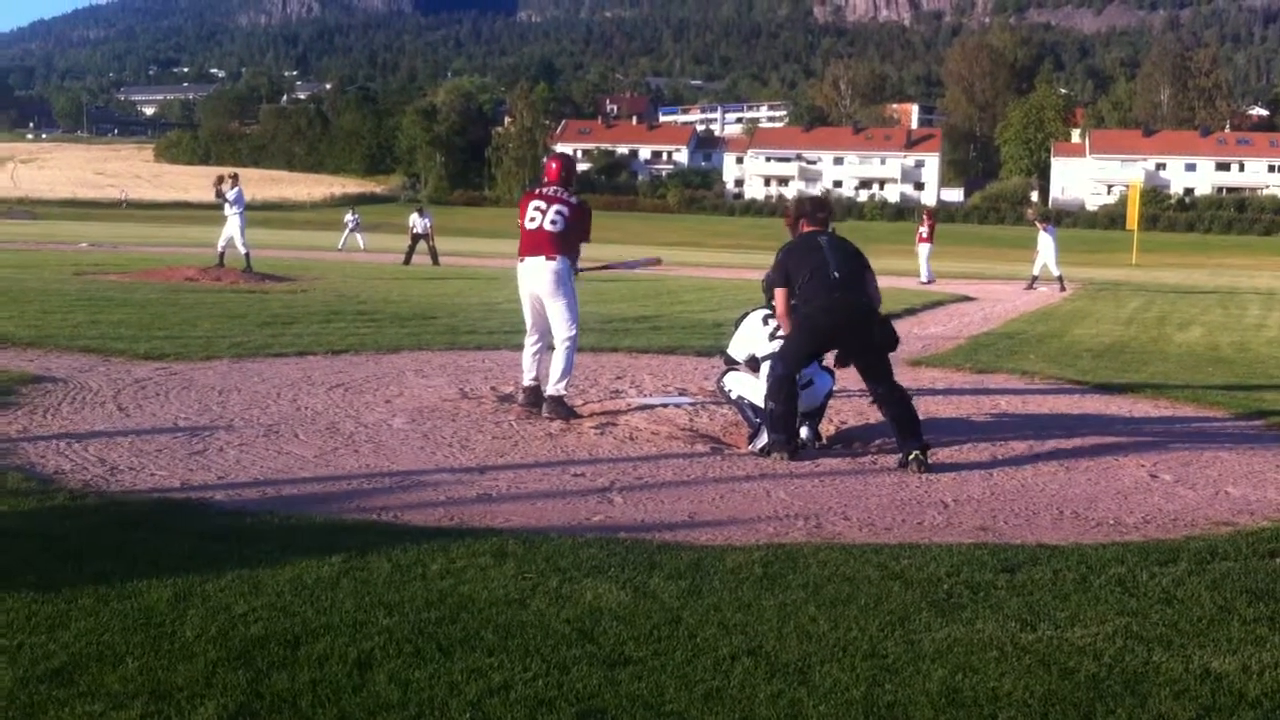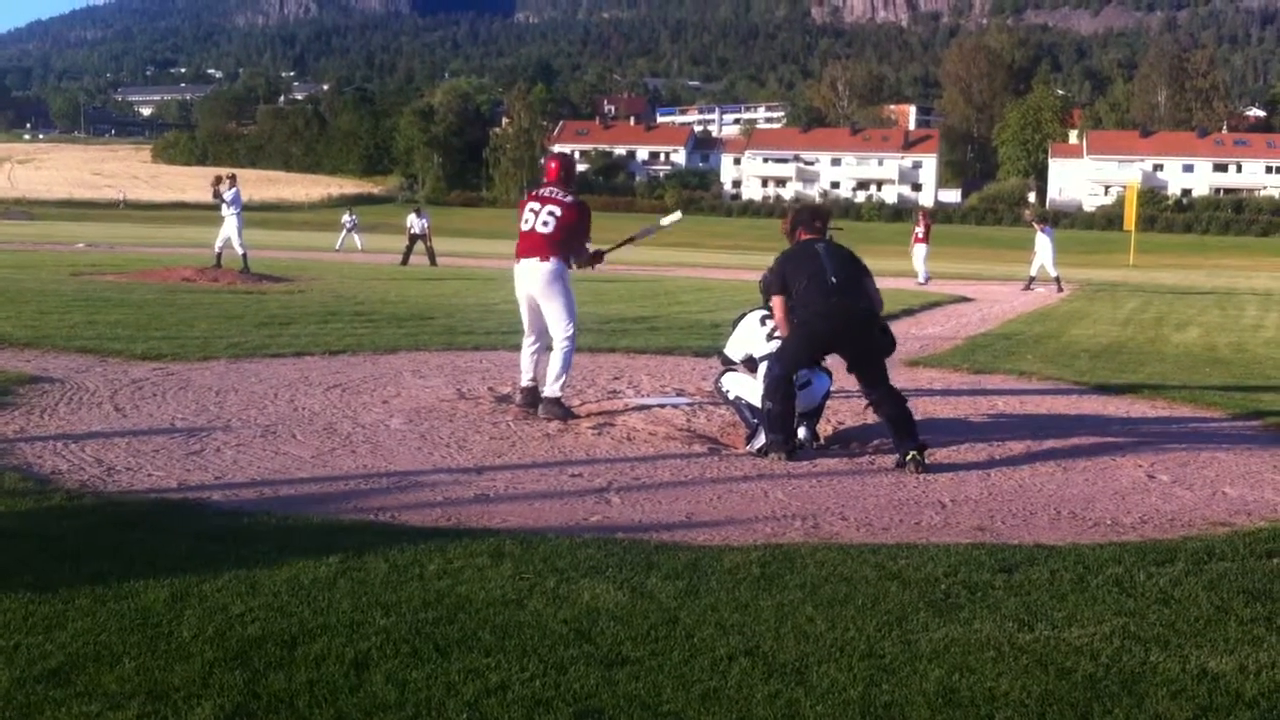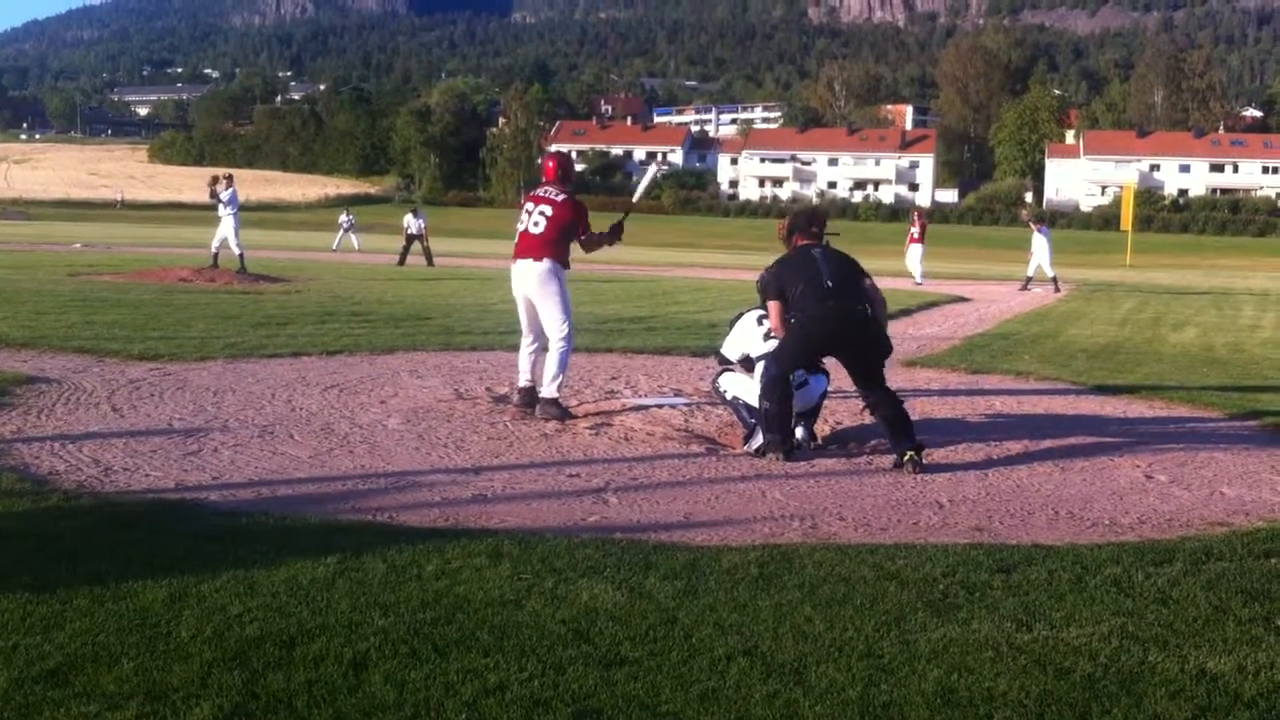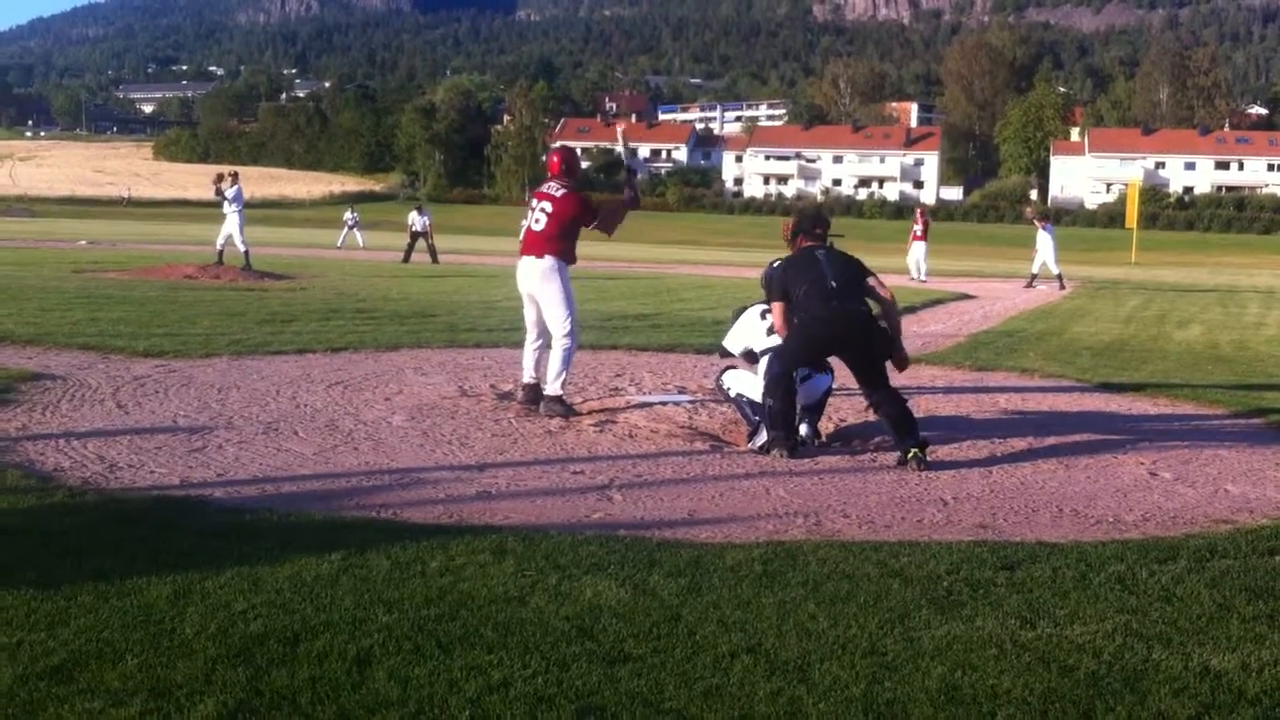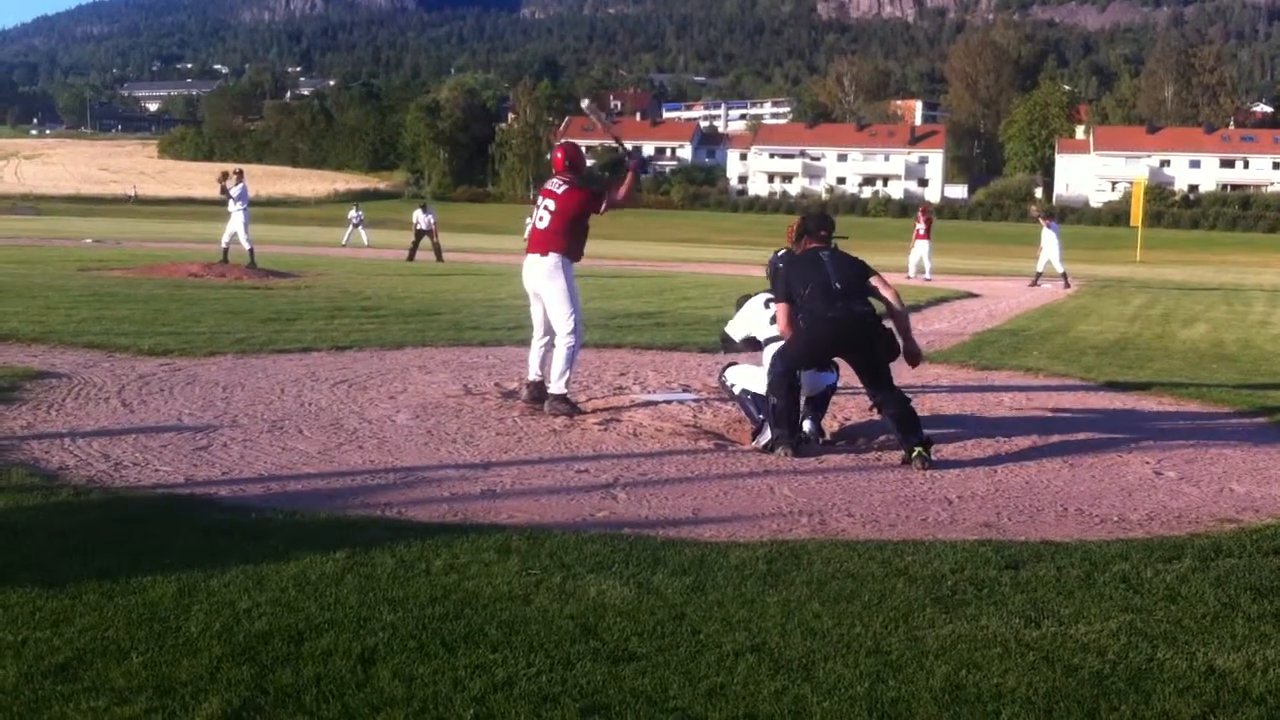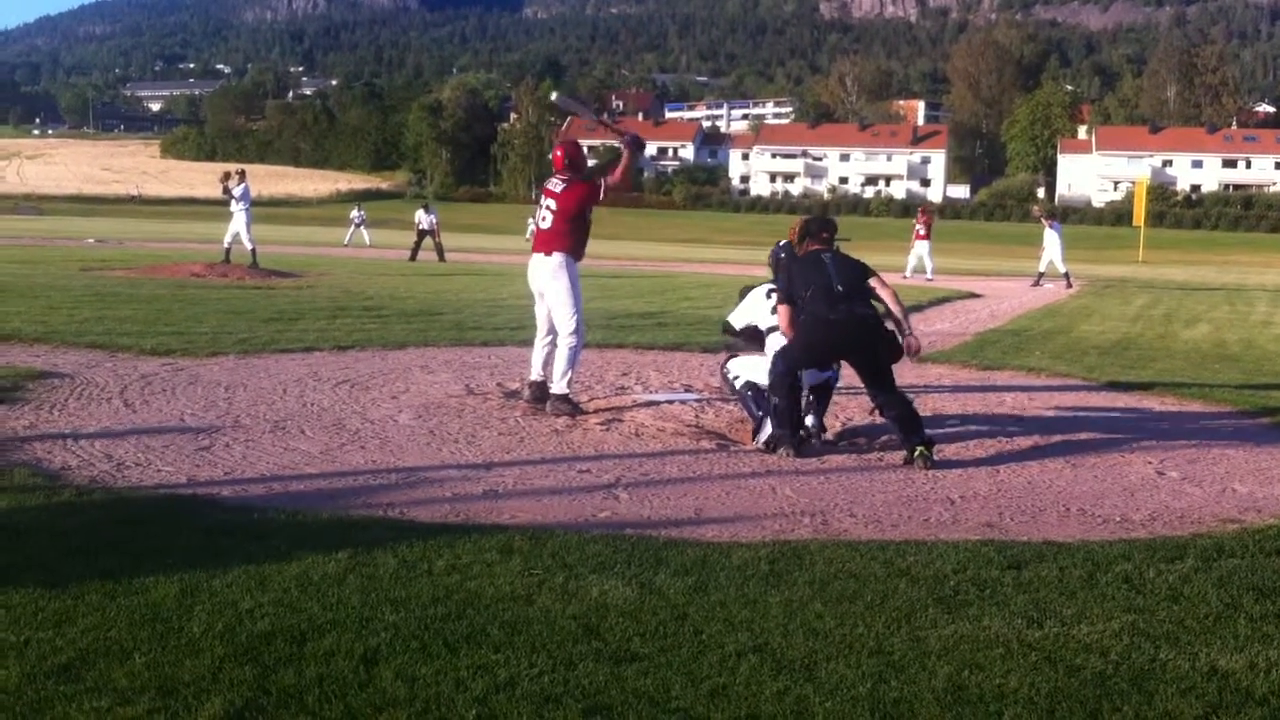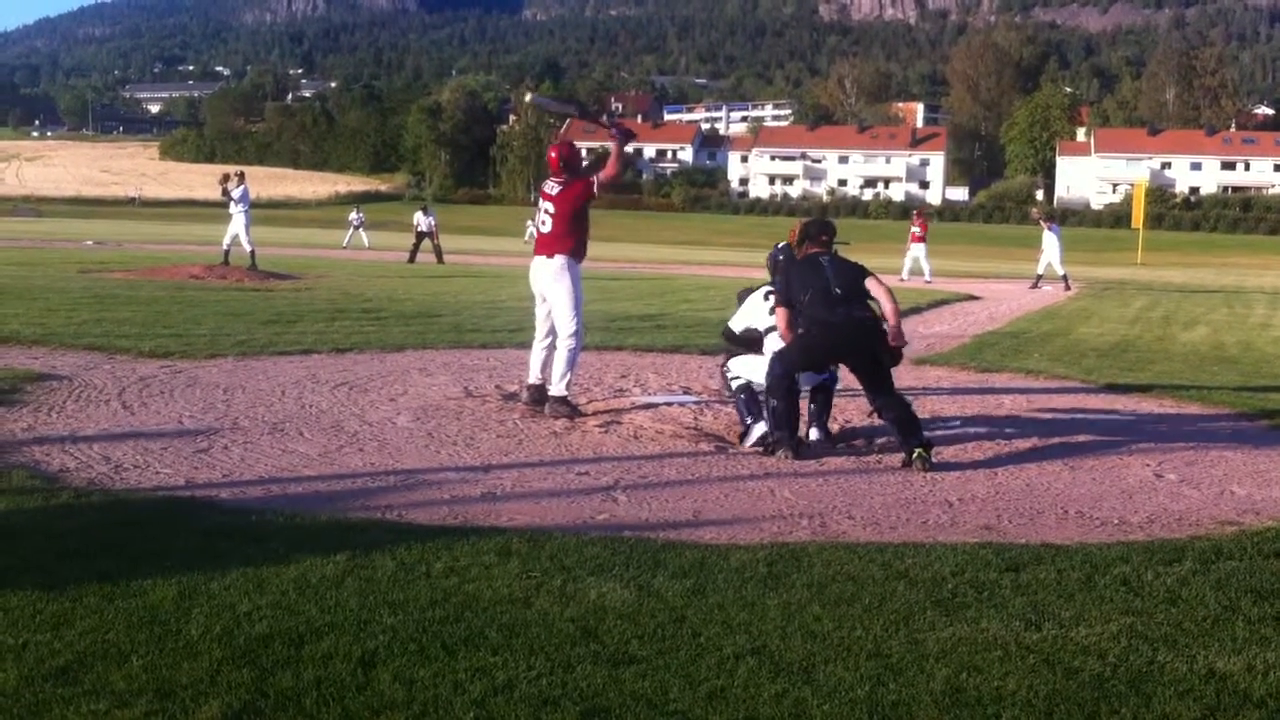
dt=0.1s
person 1, frame 1
left shoulder: (530, 197)
right shoulder: (578, 207)
right elbow: (574, 249)
right wrist: (573, 266)
left hip: (525, 267)
right hip: (553, 268)
left knee: (535, 334)
right knee: (566, 336)
left ankle: (529, 390)
right ankle: (553, 398)
person 1, frame 2
left shoulder: (530, 198)
right shoulder: (577, 206)
right elbow: (578, 252)
right wrist: (592, 258)
left hip: (523, 268)
right hip: (549, 269)
left knee: (534, 334)
right knee: (563, 336)
left ankle: (527, 390)
right ankle: (550, 399)
person 1, frame 3
left shoulder: (531, 197)
right shoulder: (571, 205)
right elbow: (588, 245)
right wrist: (610, 236)
left hip: (519, 269)
right hip: (544, 270)
left knee: (531, 335)
right knee: (560, 337)
left ankle: (524, 391)
right ankle: (547, 400)
person 1, frame 4
left shoulder: (538, 193)
right shoulder: (575, 199)
right elbow: (607, 225)
left wrist: (619, 203)
right wrist: (628, 200)
left hip: (525, 266)
right hip: (549, 267)
left knee: (536, 332)
right knee: (564, 334)
left ankle: (529, 388)
right ankle: (552, 397)
person 1, frame 5
left shoulder: (547, 187)
right shoulder: (579, 194)
right elbow: (617, 200)
left wrist: (627, 169)
right wrist: (633, 171)
left hip: (532, 264)
right hip: (554, 265)
left knee: (543, 331)
right knee: (568, 332)
left ankle: (534, 386)
right ankle: (556, 396)
person 1, frame 6
left shoulder: (550, 185)
right shoulder: (580, 189)
left elbow: (602, 181)
right elbow: (616, 181)
left wrist: (625, 153)
right wrist: (629, 151)
left hip: (538, 263)
right hip: (558, 264)
left knee: (546, 330)
right knee: (570, 332)
left ankle: (536, 386)
right ankle: (558, 396)
person 1, frame 7
left shoulder: (547, 186)
right shoulder: (575, 189)
left elbow: (597, 174)
right elbow: (611, 172)
left wrist: (616, 144)
right wrist: (617, 142)
left hip: (539, 265)
right hip: (560, 267)
left knee: (545, 331)
right knee: (569, 334)
left ankle: (535, 388)
right ankle: (557, 398)
person 2, frame 1
left shoulder: (789, 251)
right shoulder: (847, 247)
left elbow: (782, 309)
right elbow: (874, 297)
left wrist: (798, 344)
right wrist: (851, 344)
left hip: (818, 317)
right hip: (861, 316)
left knee: (782, 370)
right knee: (883, 384)
left ankle: (781, 444)
right ankle: (914, 450)
person 2, frame 2
left shoulder: (786, 259)
right shoulder: (845, 254)
left elbow: (780, 316)
right elbow: (876, 301)
left wrist: (796, 348)
right wrist: (854, 346)
left hip: (816, 322)
right hip: (859, 320)
left knee: (779, 371)
right knee: (878, 388)
left ankle: (778, 444)
right ankle: (911, 450)
person 2, frame 3
left shoulder: (782, 265)
right shoulder: (843, 259)
left elbow: (777, 323)
right elbow: (877, 302)
left wrist: (798, 354)
right wrist: (879, 342)
left hip: (813, 325)
right hip: (856, 324)
left knee: (776, 371)
right knee: (876, 389)
left ankle: (776, 444)
right ankle: (908, 450)
person 2, frame 4
left shoulder: (786, 267)
right shoulder: (847, 260)
left elbow: (780, 324)
right elbow: (886, 297)
left wrist: (801, 352)
right wrist: (896, 343)
left hip: (816, 326)
right hip: (859, 324)
left knee: (779, 369)
right knee: (879, 388)
left ankle: (780, 441)
right ankle: (912, 448)
person 2, frame 5
left shoulder: (790, 266)
right shoulder: (851, 262)
left elbow: (784, 325)
right elbow: (888, 293)
left wrist: (805, 352)
right wrist: (908, 338)
left hip: (821, 326)
right hip: (863, 326)
left knee: (782, 366)
right knee: (884, 389)
left ankle: (783, 440)
right ankle: (916, 446)
person 2, frame 6
left shoulder: (792, 268)
right shoulder: (853, 264)
left elbow: (786, 326)
right elbow: (886, 293)
left wrist: (806, 352)
right wrist: (906, 332)
left hip: (823, 329)
right hip: (865, 328)
left knee: (783, 366)
right knee: (885, 390)
left ankle: (785, 440)
right ankle: (919, 446)
person 2, frame 7
left shoulder: (791, 271)
right shoulder: (851, 267)
left elbow: (784, 328)
right elbow: (882, 290)
left wrist: (803, 355)
right wrist: (894, 326)
left hip: (821, 332)
right hip: (864, 331)
left knee: (780, 368)
right knee: (884, 393)
left ankle: (784, 442)
right ankle: (917, 448)
person 3, frame 1
left shoulder: (756, 317)
left elbow: (730, 358)
right hip: (809, 397)
left knee: (727, 379)
right knee: (825, 375)
left ankle: (766, 429)
right ankle: (807, 428)
person 3, frame 2
left shoulder: (754, 318)
left elbow: (727, 359)
right hip: (808, 397)
left knee: (725, 380)
right knee: (823, 375)
left ankle: (762, 429)
right ankle: (805, 428)
person 3, frame 3
left shoulder: (751, 319)
left elbow: (724, 358)
right hip: (803, 394)
left knee: (722, 380)
right knee: (820, 374)
left ankle: (759, 429)
right ankle: (802, 429)
person 3, frame 4
left shoulder: (755, 312)
left elbow: (727, 351)
right hip: (808, 391)
left knee: (725, 378)
right knee: (826, 374)
right ankle: (807, 425)
person 3, frame 5
left shoulder: (759, 302)
left elbow: (727, 340)
right hip: (812, 379)
left knee: (729, 375)
right knee: (830, 371)
left ankle: (767, 425)
right ankle: (811, 424)
person 3, frame 6
left shoulder: (762, 292)
left elbow: (729, 328)
right hip: (815, 369)
left knee: (731, 367)
right knee: (831, 367)
left ankle: (767, 422)
right ankle: (813, 419)
person 3, frame 7
left shoulder: (760, 295)
left elbow: (729, 334)
right hip: (812, 368)
left knee: (732, 367)
right knee: (828, 371)
left ankle: (756, 425)
right ankle: (817, 429)
